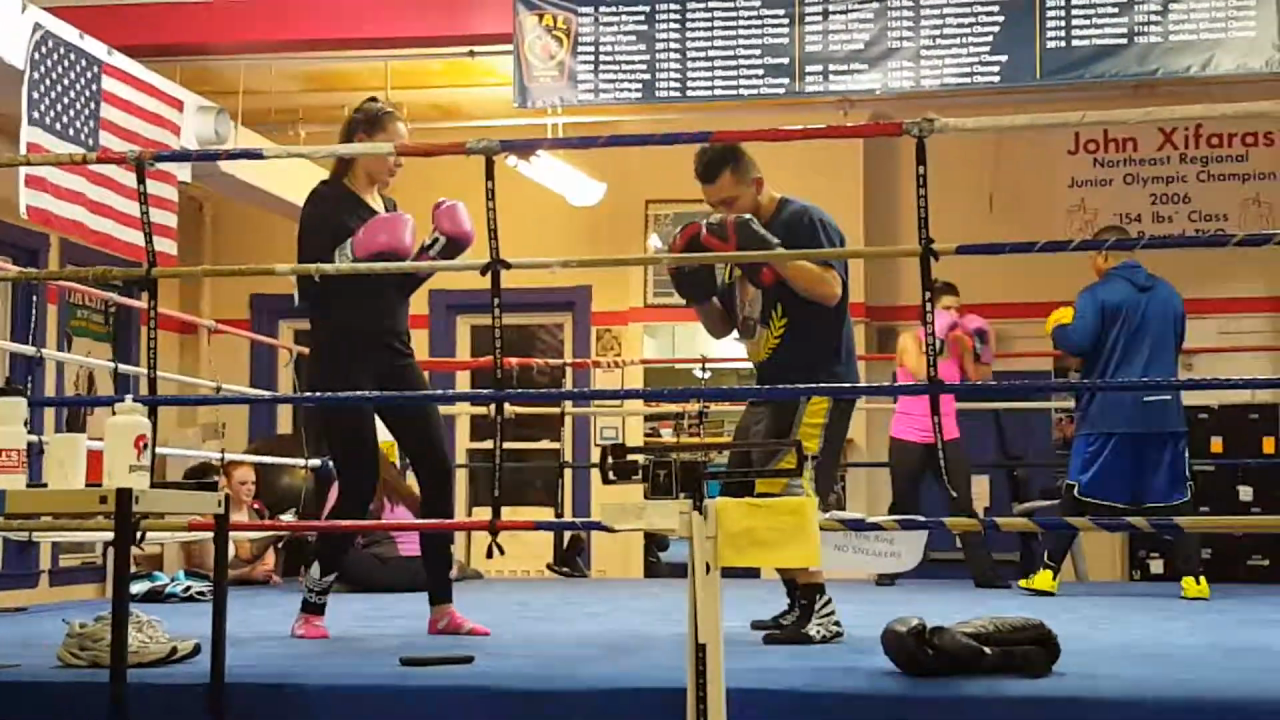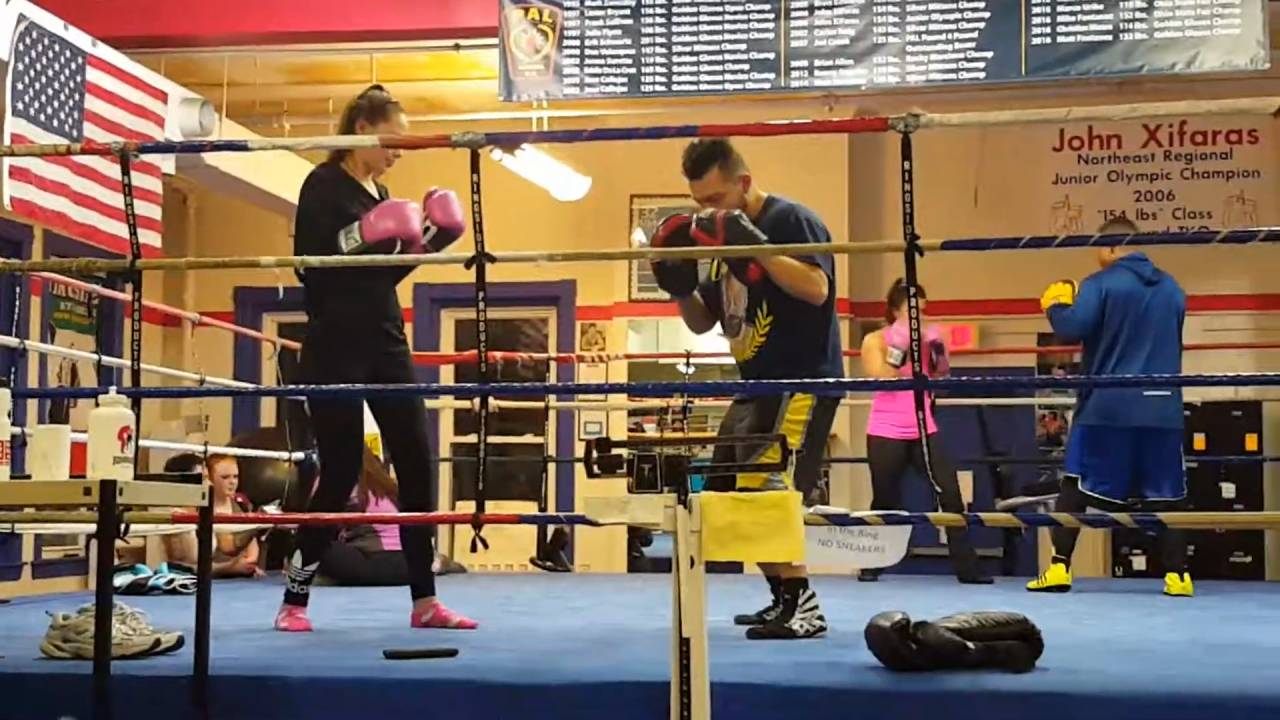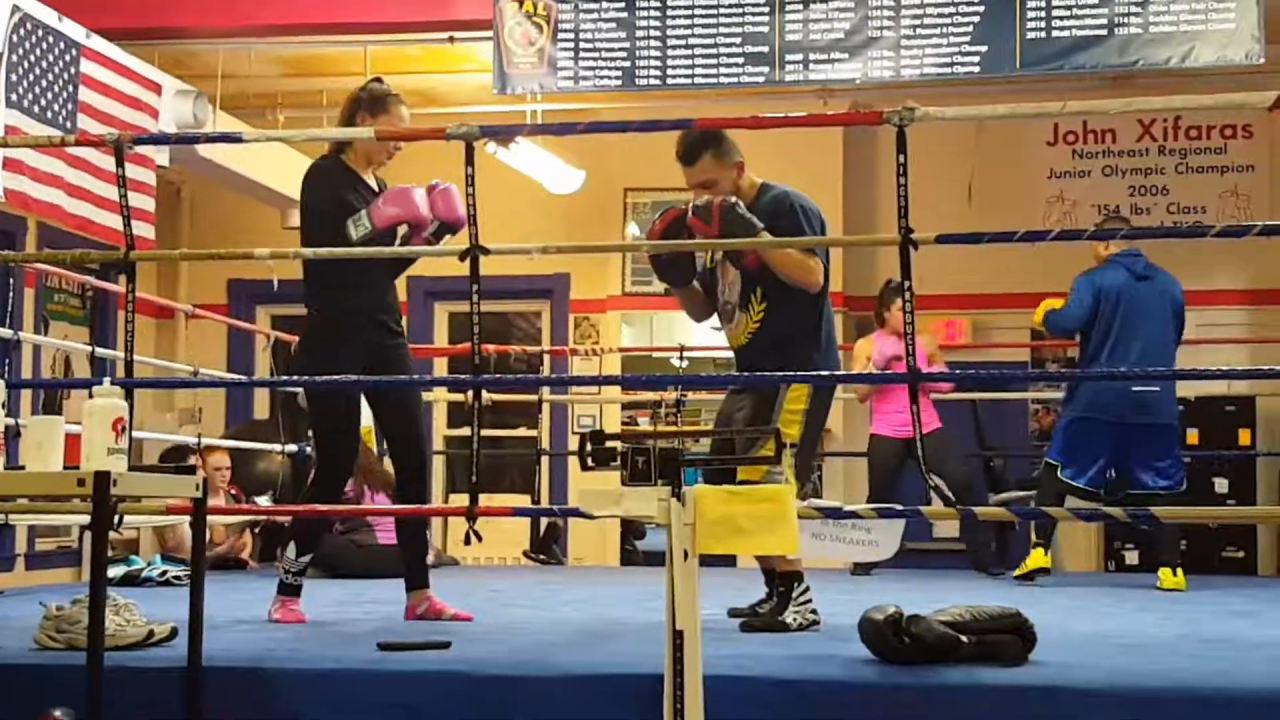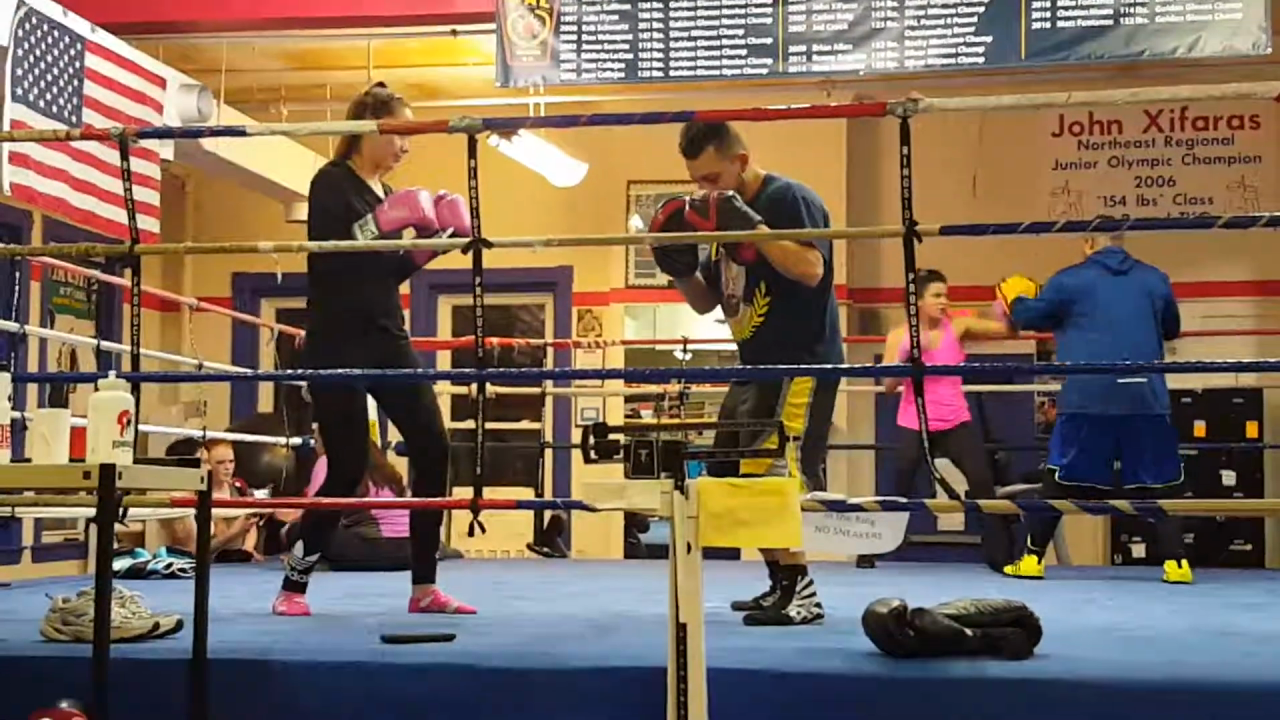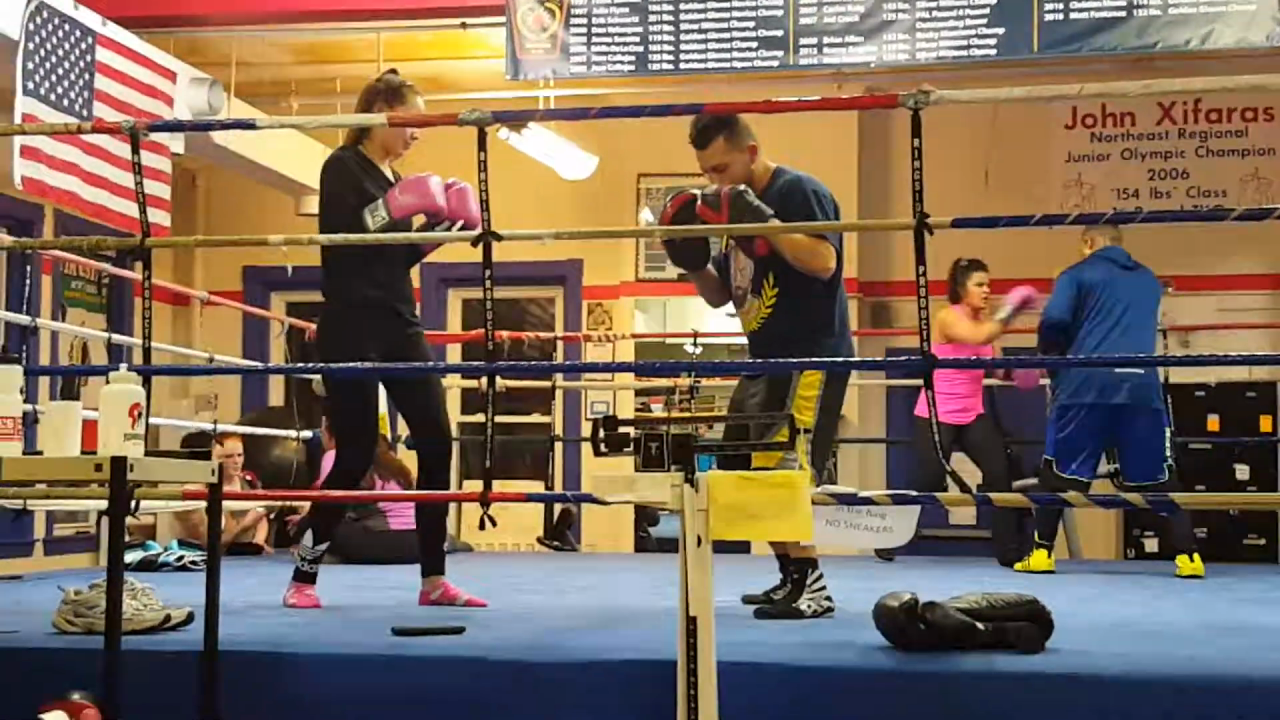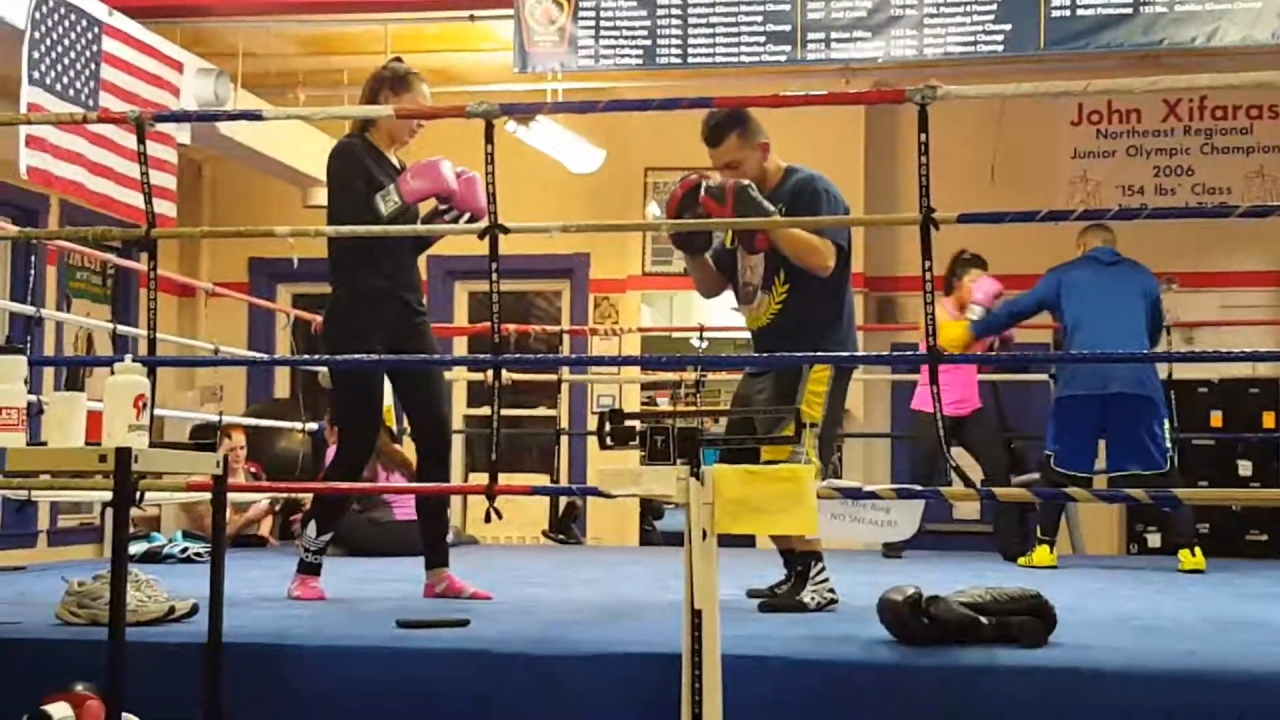
dt=0.2s
person 1, frame 1
left shoulder: (388, 206)
right shoulder: (326, 201)
right elbow: (309, 287)
left wrist: (438, 252)
right wrist: (354, 251)
left hip: (394, 358)
right hip: (342, 362)
left knee: (438, 472)
right knee: (359, 485)
left ankle: (442, 609)
right ankle: (311, 608)
person 1, frame 2
left shoulder: (381, 193)
right shoulder: (324, 185)
right elbow: (308, 269)
left wrist: (427, 241)
right wrist: (362, 234)
left hip: (386, 344)
right hip: (336, 349)
left knee: (417, 466)
right knee: (340, 473)
left ankle: (425, 603)
right ankle: (294, 601)
person 1, frame 3
left shoulder: (379, 184)
right shoulder: (325, 176)
right elbow: (317, 255)
left wrist: (426, 235)
right wrist: (374, 219)
left hip: (384, 335)
right hip: (333, 339)
left knee: (414, 458)
right knee: (335, 465)
left ankle: (419, 595)
right ankle: (287, 591)
person 1, frame 4
left shoulder: (385, 190)
right shoulder: (332, 182)
right elbow: (323, 260)
left wrist: (430, 245)
right wrist: (381, 224)
left hip: (387, 339)
right hip: (337, 343)
left knee: (433, 450)
right knee: (348, 468)
left ankle: (424, 587)
right ankle: (293, 585)
person 1, frame 5
left shoulder: (394, 176)
right shoulder: (343, 167)
right elbow: (336, 245)
left wrist: (438, 231)
right wrist: (392, 209)
left hip: (399, 325)
right hip: (351, 329)
left knee: (437, 442)
right knee: (356, 455)
left ankle: (434, 580)
right ankle: (303, 578)
person 1, frame 6
left shoulder: (398, 164)
right shoulder: (350, 154)
right elbow: (347, 230)
left wrist: (446, 217)
right wrist: (403, 194)
left hip: (407, 315)
right hip: (359, 318)
left knee: (435, 435)
right knee: (358, 443)
left ankle: (438, 573)
right ankle: (307, 569)
person 2, frame 1
left shoulder: (804, 221)
right shoulder: (738, 243)
left elbow: (830, 290)
right elbow: (721, 327)
left wrist: (768, 250)
right wrist: (696, 290)
left hip: (817, 383)
right hip: (772, 387)
left knee: (782, 491)
right knee: (744, 500)
left ankle: (820, 610)
right ankle: (799, 603)
person 2, frame 2
left shoulder: (791, 220)
right shoulder: (724, 240)
left elbow: (817, 289)
right elbow: (701, 323)
left wrist: (757, 246)
right wrist: (678, 284)
left hip: (803, 381)
right hip: (758, 385)
left knee: (763, 487)
right knee: (727, 496)
left ankle: (803, 604)
right ankle: (783, 599)
person 2, frame 3
left shoulder: (785, 206)
right shoulder: (719, 226)
left elbow: (813, 276)
right elbow: (701, 310)
left wrist: (751, 231)
right wrist: (677, 274)
left hip: (798, 370)
right hip: (753, 374)
left knee: (765, 479)
right knee: (726, 486)
left ankle: (797, 598)
right ankle: (777, 591)
person 2, frame 4
left shoulder: (788, 199)
right shoulder: (723, 219)
left elbow: (811, 269)
right elbow: (705, 302)
left wrist: (750, 225)
right wrist: (679, 265)
left hip: (802, 362)
right hip: (756, 366)
left knee: (771, 472)
right knee: (731, 478)
left ankle: (801, 591)
right ankle: (781, 583)
person 2, frame 5
left shoulder: (798, 191)
right shoulder: (735, 208)
left elbow: (824, 262)
right elbow: (720, 295)
left wrist: (762, 219)
right wrist: (691, 259)
left hip: (810, 356)
right hip: (766, 359)
left knee: (782, 466)
right knee: (742, 472)
left ankle: (813, 585)
right ankle: (791, 578)
person 2, frame 6
left shoulder: (810, 189)
right shoulder: (742, 208)
left elbow: (823, 260)
right elbow: (711, 286)
left wrist: (765, 217)
right wrist: (692, 242)
left hip: (815, 352)
right hip: (767, 356)
left knee: (789, 460)
right knee: (742, 469)
left ankle: (816, 578)
right ankle: (795, 571)
person 3, frame 1
left shoulder: (1097, 295)
right shoulder: (1170, 295)
left elbow: (1076, 344)
left wrist: (1058, 328)
left hip: (1108, 413)
right hip: (1162, 411)
left knee: (1077, 496)
right knee: (1174, 499)
left ankle: (1047, 574)
right ankle: (1193, 579)
person 3, frame 2
left shoulder: (1100, 284)
right shoulder: (1173, 289)
left elbow: (1072, 327)
left wrist: (1053, 305)
left hip: (1105, 406)
right hip: (1161, 406)
left knee: (1076, 489)
right knee: (1167, 495)
left ankle: (1059, 568)
right ankle: (1177, 575)
person 3, frame 3
left shoulder: (1094, 280)
right shoulder: (1170, 285)
left elbow: (1069, 324)
left wrist: (1047, 314)
left hip: (1095, 399)
right hip: (1155, 402)
left knee: (1056, 475)
right knee: (1159, 489)
left ankle: (1039, 552)
right ankle: (1170, 570)
person 3, frame 4
left shoulder: (1071, 280)
right shoulder: (1155, 279)
left elbow: (1030, 317)
right elbow: (1171, 330)
left wrist: (1014, 298)
left hip: (1087, 396)
right hip: (1145, 395)
left knee: (1058, 479)
right knee: (1161, 484)
left ankle: (1032, 558)
right ankle: (1175, 562)
person 3, frame 5
left shoulder: (1077, 275)
right shoulder: (1149, 281)
left elbow: (1054, 322)
left wrist: (1050, 351)
left hip: (1084, 387)
right hip: (1141, 386)
left knee: (1057, 473)
right knee: (1159, 478)
left ankle: (1041, 553)
right ankle: (1187, 556)
person 3, frame 6
left shoulder: (1064, 276)
right shoulder: (1143, 278)
left elbow: (1019, 308)
left wrist: (971, 330)
left hip: (1079, 382)
right hip: (1139, 379)
left knee: (1060, 469)
right knee: (1160, 469)
left ankle: (1044, 548)
right ankle: (1189, 550)
person 4, frame 1
left shoulder: (960, 342)
right shoulder: (909, 339)
left elbow: (980, 380)
right elbow: (923, 374)
left wrist: (982, 343)
right wrist: (938, 338)
left hip: (947, 437)
right hip: (908, 437)
left knee: (962, 505)
right knee: (904, 506)
left ankle: (984, 572)
right ankle: (888, 569)
person 4, frame 2
left shoulder: (926, 339)
right shoulder: (874, 340)
right elbow: (883, 379)
left wrist: (939, 350)
right wrist: (899, 348)
left hip: (925, 432)
right hip: (886, 434)
left knee: (950, 495)
right knee: (885, 502)
left ankle: (967, 567)
right ankle: (871, 565)
person 4, frame 3
left shoulder: (925, 343)
right shoulder: (866, 346)
left elbow: (946, 381)
right elbow: (861, 393)
left wrist: (941, 384)
right wrist: (879, 363)
left hip: (928, 429)
right hip: (886, 434)
left knee: (965, 483)
right knee: (880, 499)
left ankle: (983, 556)
right ankle: (864, 559)
person 4, frame 4
left shoulder: (959, 325)
right shoulder: (899, 336)
left elbow: (1003, 330)
right elbow: (889, 385)
right wrist: (905, 357)
left hip: (956, 423)
right hip: (914, 425)
left knee: (983, 482)
right knee: (900, 491)
left ankle: (999, 555)
person 4, frame 5
left shoulder: (984, 321)
right shoulder: (949, 318)
left elbow: (997, 368)
right elbow: (977, 338)
left wrist: (1015, 372)
right wrist: (1010, 310)
left hip: (973, 416)
right hip: (934, 417)
left knee: (1000, 477)
right knee: (928, 486)
left ankle: (1010, 550)
person 4, frame 6
right shoulder: (937, 310)
left wrist: (998, 340)
left hip: (970, 409)
right hip: (931, 409)
left knee: (1000, 470)
right knee: (923, 479)
left ankle: (1012, 545)
right ankle: (895, 540)
